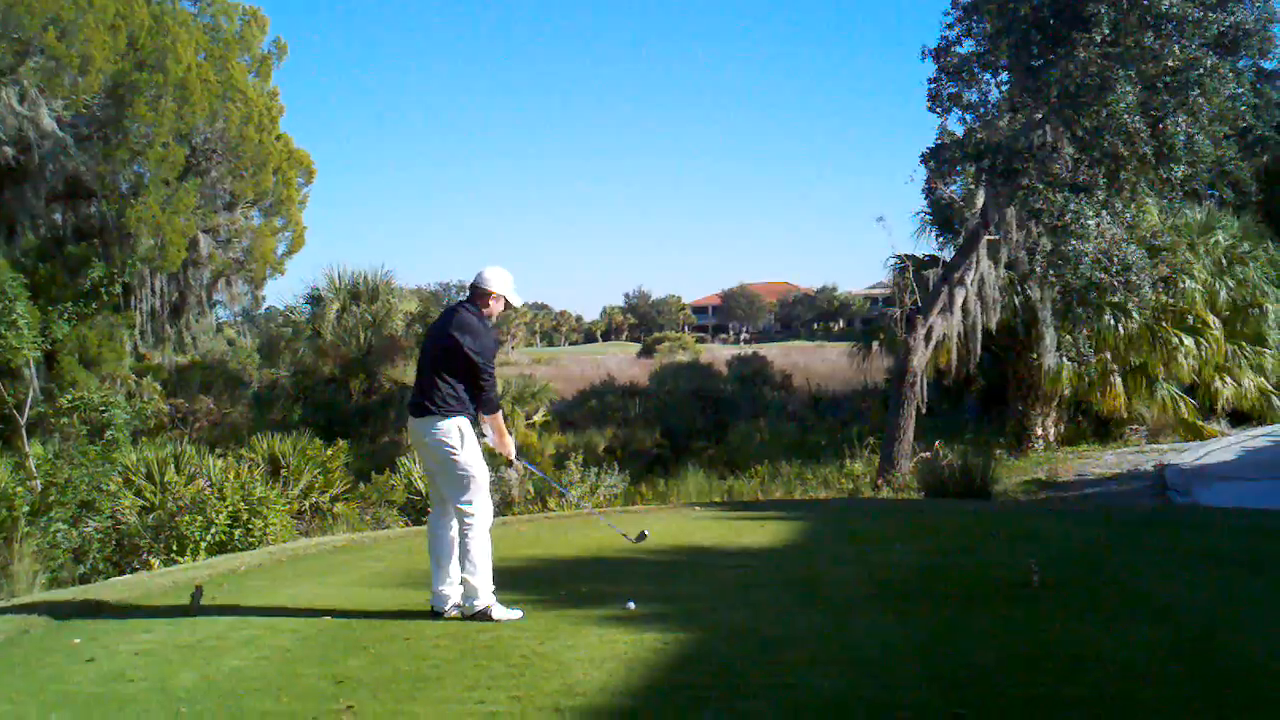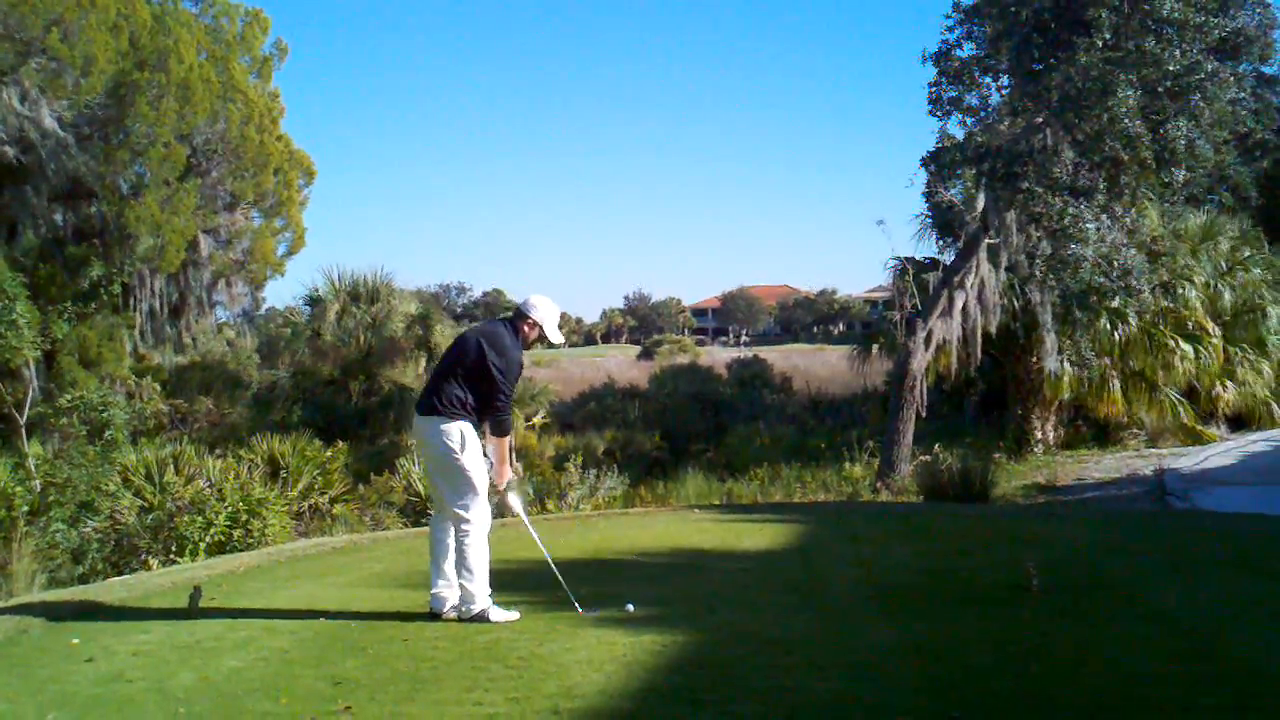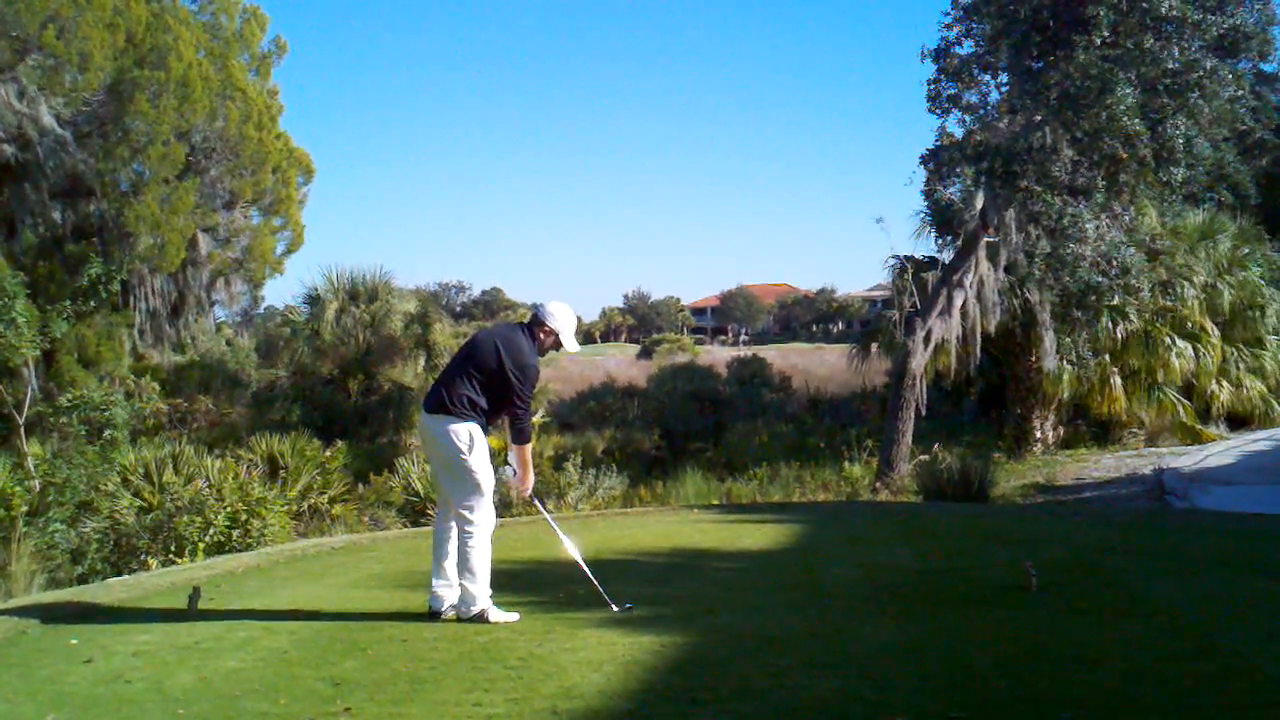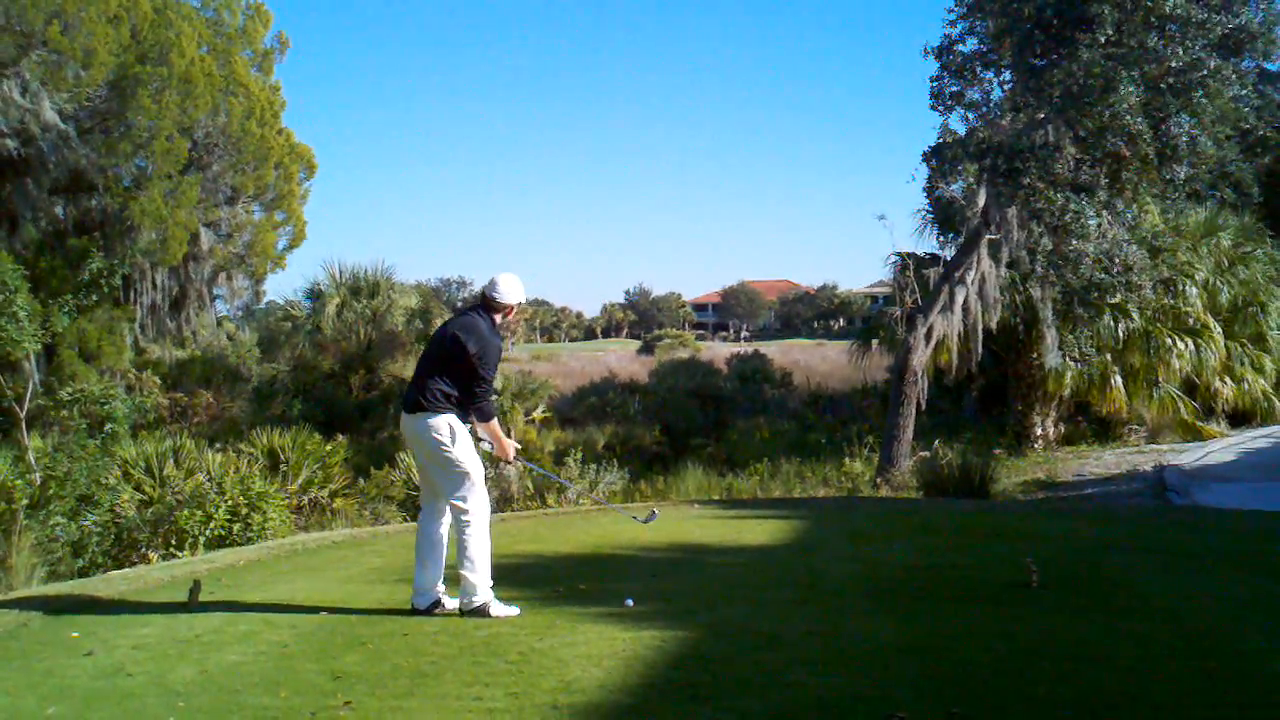
dt=0.7s
person 1, frame 1
left shoulder: (449, 318)
right shoulder: (477, 331)
right elbow: (485, 391)
left wrist: (489, 429)
right wrist: (503, 437)
left hip: (423, 422)
right hip: (448, 426)
left knee: (444, 511)
right knee: (475, 513)
left ankle: (445, 599)
right ankle: (479, 601)
person 1, frame 2
left shoulder: (488, 332)
right shoulder: (508, 351)
right elbow: (499, 413)
left wrist: (491, 453)
right wrist: (502, 464)
left hip: (428, 422)
right hip: (451, 427)
left knee: (447, 514)
right knee: (473, 517)
left ankle: (444, 600)
right ankle: (475, 604)
person 1, frame 3
left shoulder: (504, 334)
right shoulder: (524, 358)
right elbow: (520, 420)
left wrist: (513, 455)
right wrist: (525, 471)
left hip: (434, 420)
right hip: (457, 426)
left knee: (449, 512)
right knee: (477, 517)
left ankle: (443, 598)
right ankle: (475, 605)
person 1, frame 4
left shoulder: (461, 322)
right shoulder: (486, 338)
right elbow: (481, 400)
left wrist: (489, 435)
right wrist: (501, 442)
left hip: (416, 418)
right hip: (439, 421)
left knee: (435, 508)
right knee: (473, 508)
left ankle: (427, 596)
right ankle: (478, 597)
